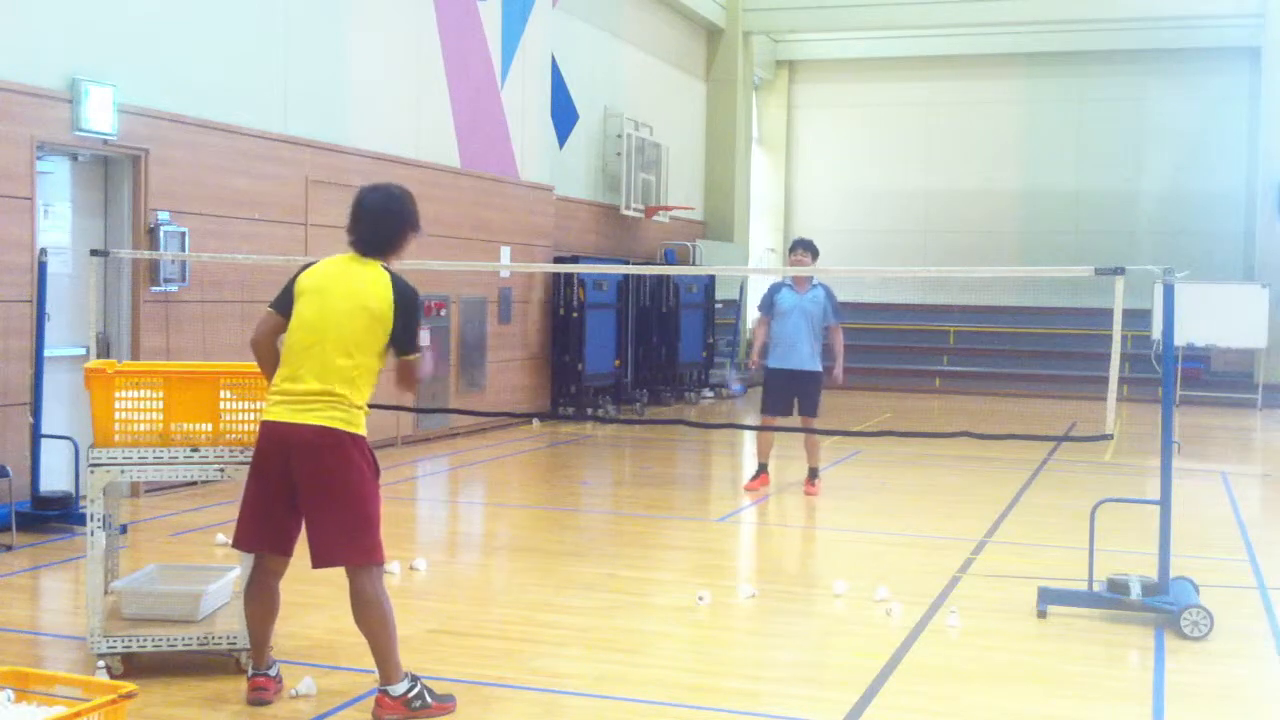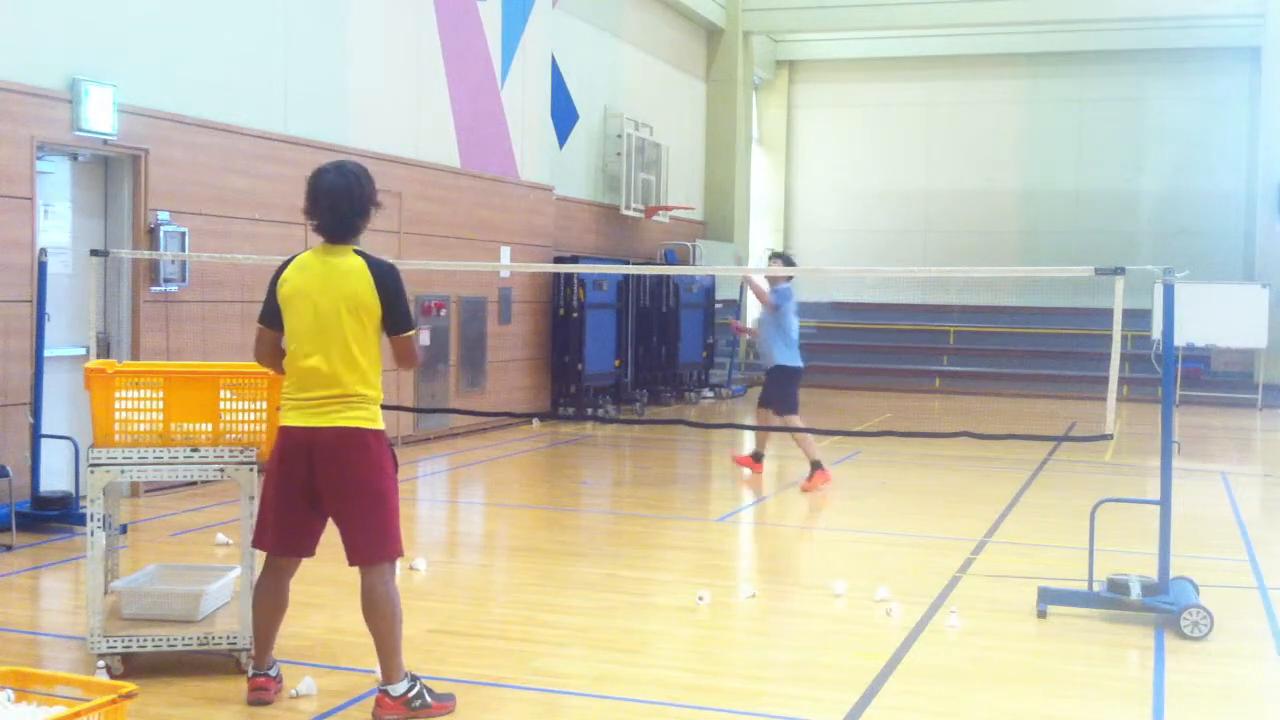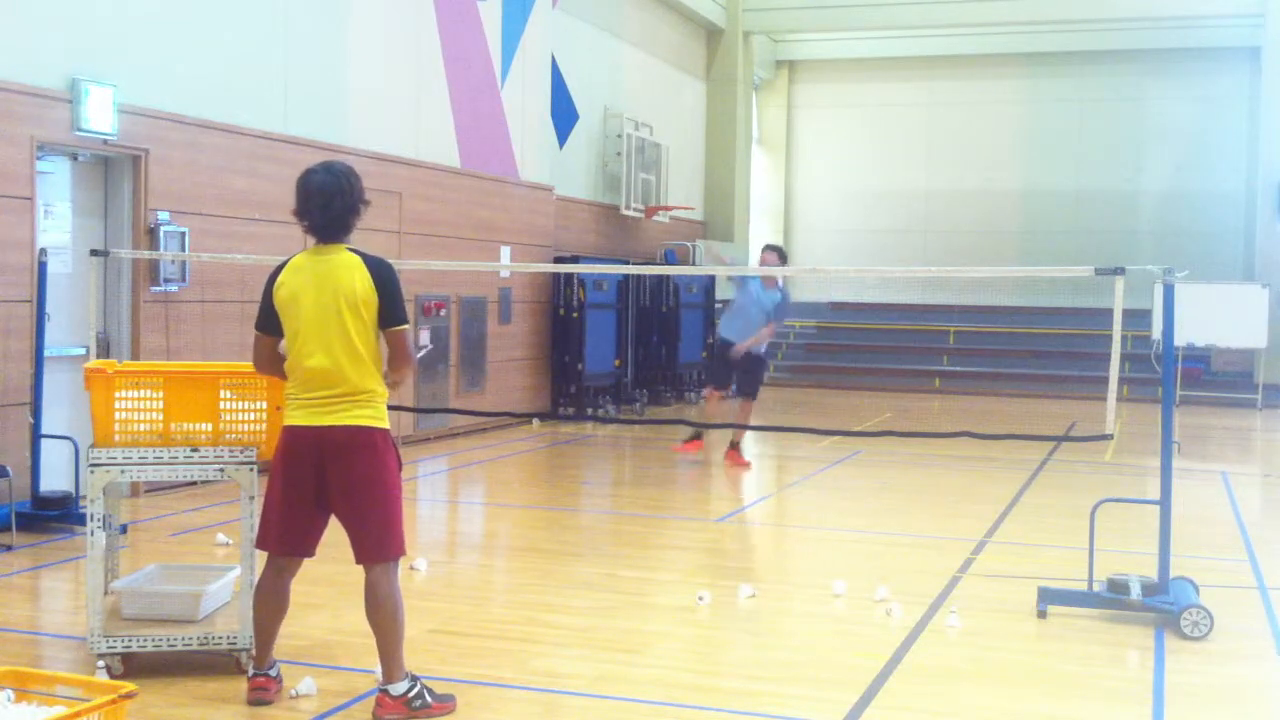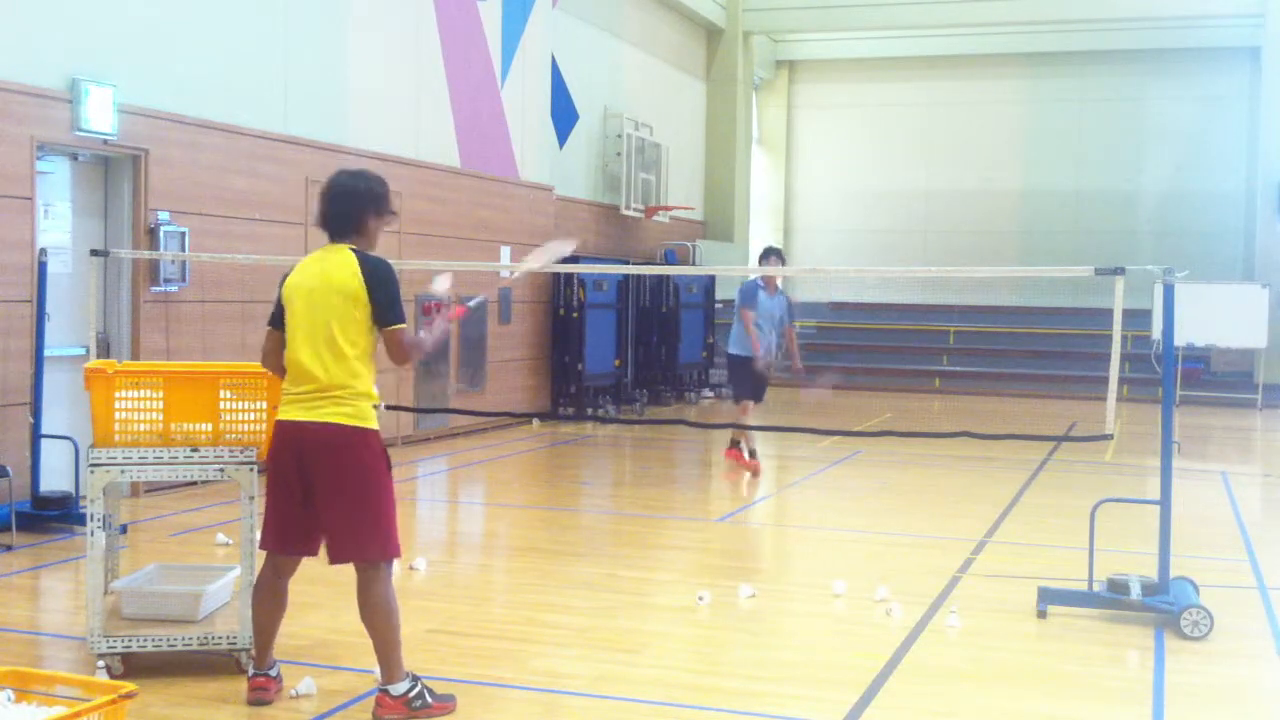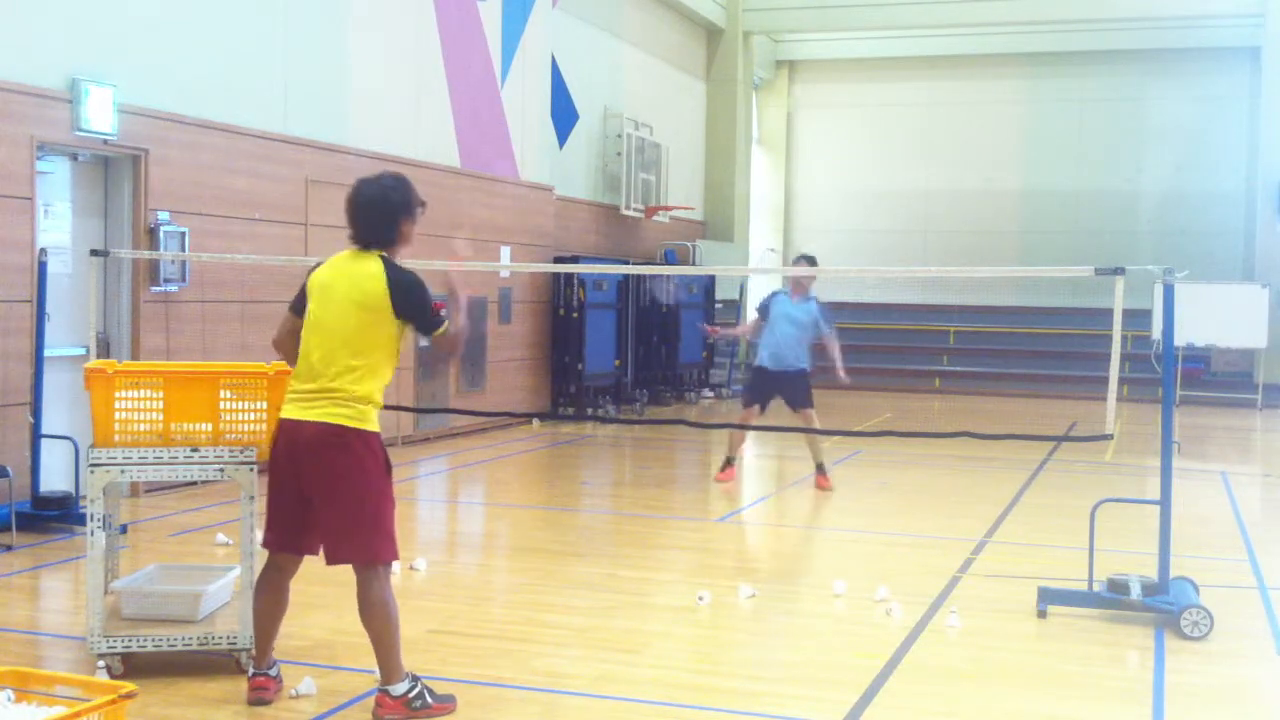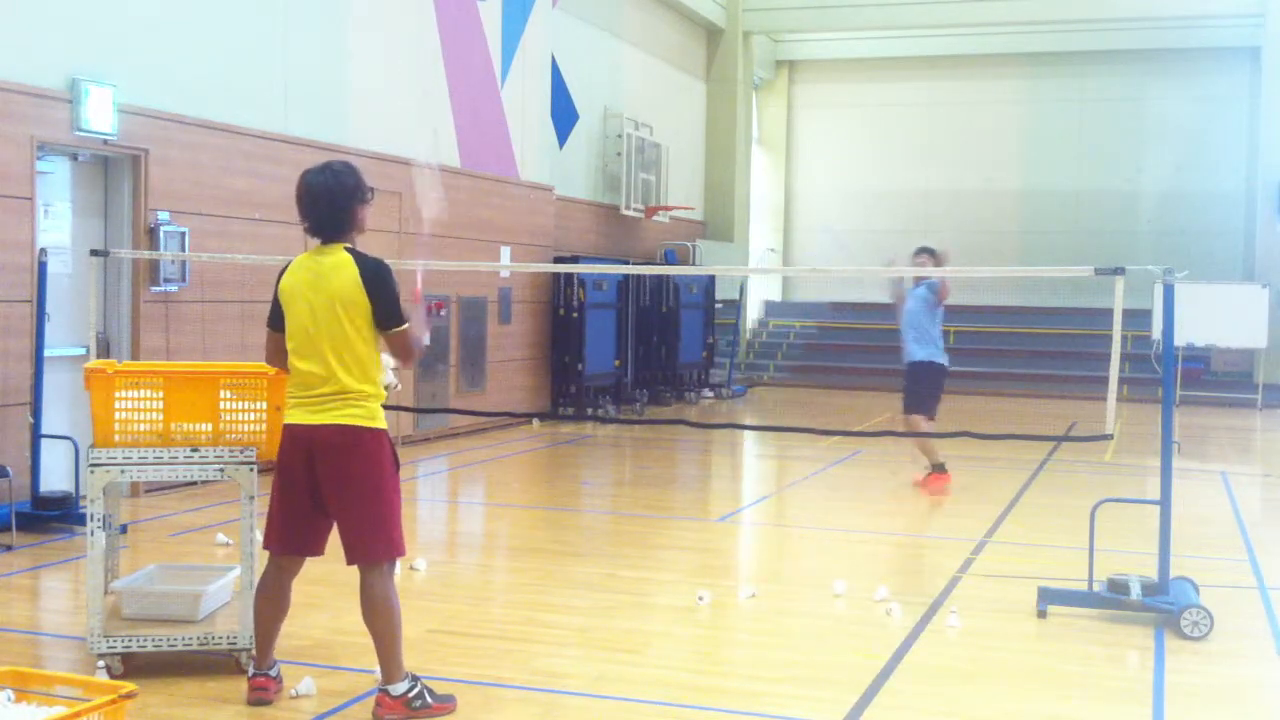
dt=0.7s
person 1, frame 1
left shoulder: (310, 273)
right shoulder: (397, 292)
left elbow: (261, 341)
right elbow: (409, 379)
right wrist: (421, 367)
left hip: (277, 428)
right hip: (336, 435)
left knee: (268, 560)
right knee: (363, 568)
left ankle: (261, 673)
person 1, frame 2
left shoulder: (288, 272)
right shoulder: (378, 274)
left elbow: (265, 352)
right elbow: (410, 358)
left hip: (295, 431)
right hip: (355, 433)
left knee: (279, 560)
right knee: (377, 565)
left ankle: (261, 672)
person 1, frame 3
left shoulder: (282, 276)
right shoulder: (375, 272)
left elbow: (264, 359)
right elbow: (403, 358)
right wrist: (388, 380)
left hip: (300, 432)
right hip: (360, 432)
left knee: (281, 560)
right knee: (380, 564)
left ankle: (261, 672)
person 1, frame 4
left shoulder: (298, 272)
right shoulder: (372, 269)
left elbow: (271, 356)
right elbow: (402, 352)
right wrist: (431, 339)
left hip: (291, 427)
right hip: (347, 430)
left knee: (280, 558)
right knee: (373, 564)
left ankle: (261, 672)
person 1, frame 5
left shoulder: (323, 270)
right shoulder: (397, 281)
left elbow: (283, 341)
right elbow: (449, 345)
right wrist: (456, 306)
left hip: (293, 426)
right hip: (347, 433)
left knee: (281, 557)
right knee: (372, 565)
left ankle: (262, 671)
person 1, frame 6
left shoulder: (290, 275)
right shoulder: (368, 270)
left elbow: (275, 356)
right elbow: (408, 352)
right wrist: (410, 320)
left hip: (298, 430)
right hip: (355, 431)
left knee: (284, 558)
right knee: (376, 563)
left ankle: (262, 672)
person 2, frame 1
left shoulder: (824, 293)
right shoulder: (776, 290)
left elbow: (835, 330)
right elbow: (764, 324)
left wrist: (839, 364)
right wrist: (756, 350)
left hip: (809, 368)
right hip: (777, 366)
left knee: (809, 421)
right knee: (768, 419)
left ankle: (813, 475)
right ankle: (762, 472)
person 2, frame 2
left shoulder: (783, 292)
right shoulder: (774, 293)
left elbow: (765, 299)
left wrist: (746, 275)
right wrist: (746, 330)
left hip: (786, 366)
right hip: (776, 365)
left knee: (789, 419)
right knee: (763, 411)
left ankle: (818, 469)
right ankle: (756, 458)
person 2, frame 3
left shoulder: (782, 296)
right shoulder: (746, 279)
left elbow: (771, 328)
left wrist: (747, 343)
left hip: (754, 352)
right hip: (727, 343)
left knee: (748, 402)
right knee: (714, 394)
left ankle: (734, 449)
right ankle: (697, 437)
person 2, frame 4
left shoulder: (783, 298)
right shoulder: (749, 289)
left elbow: (788, 330)
right elbow: (748, 324)
left wrist: (796, 359)
right wrist: (758, 353)
left hip: (764, 359)
right hip: (741, 356)
left knee: (749, 406)
right knee: (745, 406)
left ankle: (734, 447)
right ankle: (752, 455)
person 2, frame 5
left shoulder: (816, 307)
right shoulder: (775, 299)
left elbow: (829, 339)
right elbow: (755, 326)
left wrist: (839, 367)
right wrist: (727, 333)
left hip: (797, 371)
right hip: (766, 368)
left knee: (808, 415)
right knee: (747, 414)
left ankle: (820, 471)
right ankle: (730, 463)
person 2, frame 6
left shoulder: (929, 289)
right shoulder: (913, 292)
left elbow: (944, 294)
left wrist: (942, 271)
right wrist: (898, 286)
left hip: (928, 363)
right hip: (918, 363)
left knee: (915, 419)
right knee: (920, 421)
left ankle: (938, 471)
right ankle: (938, 470)
